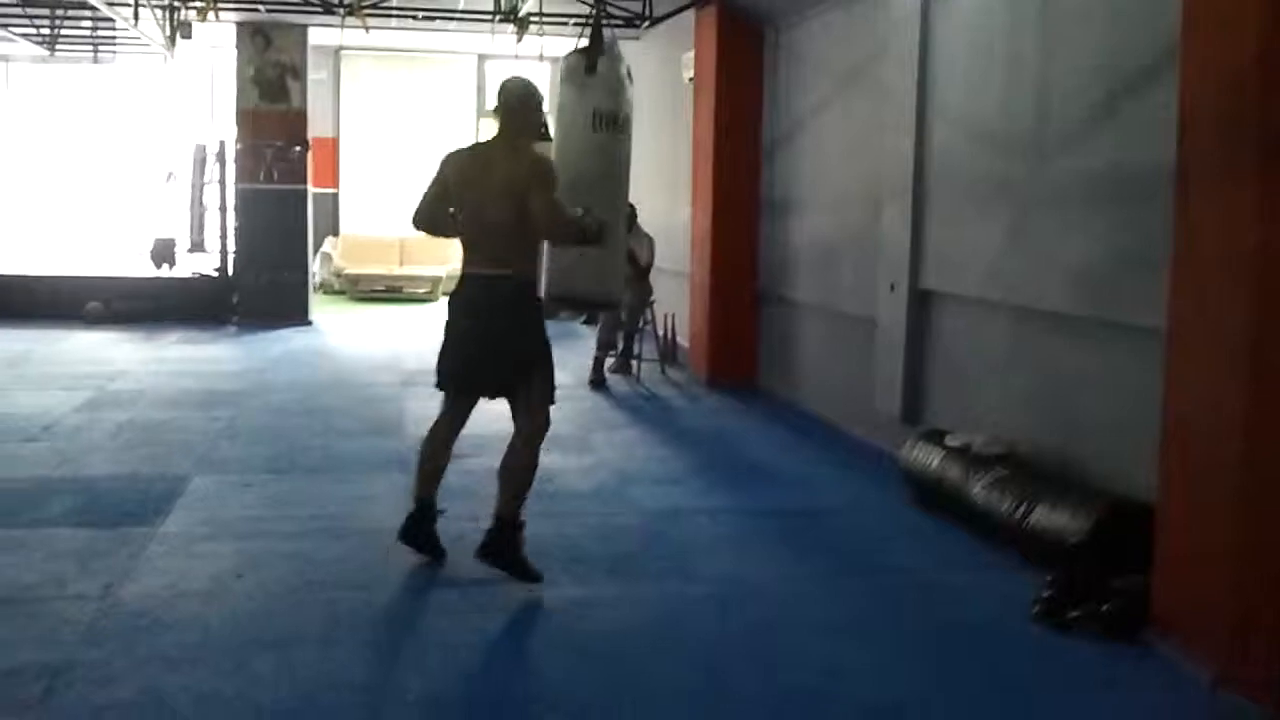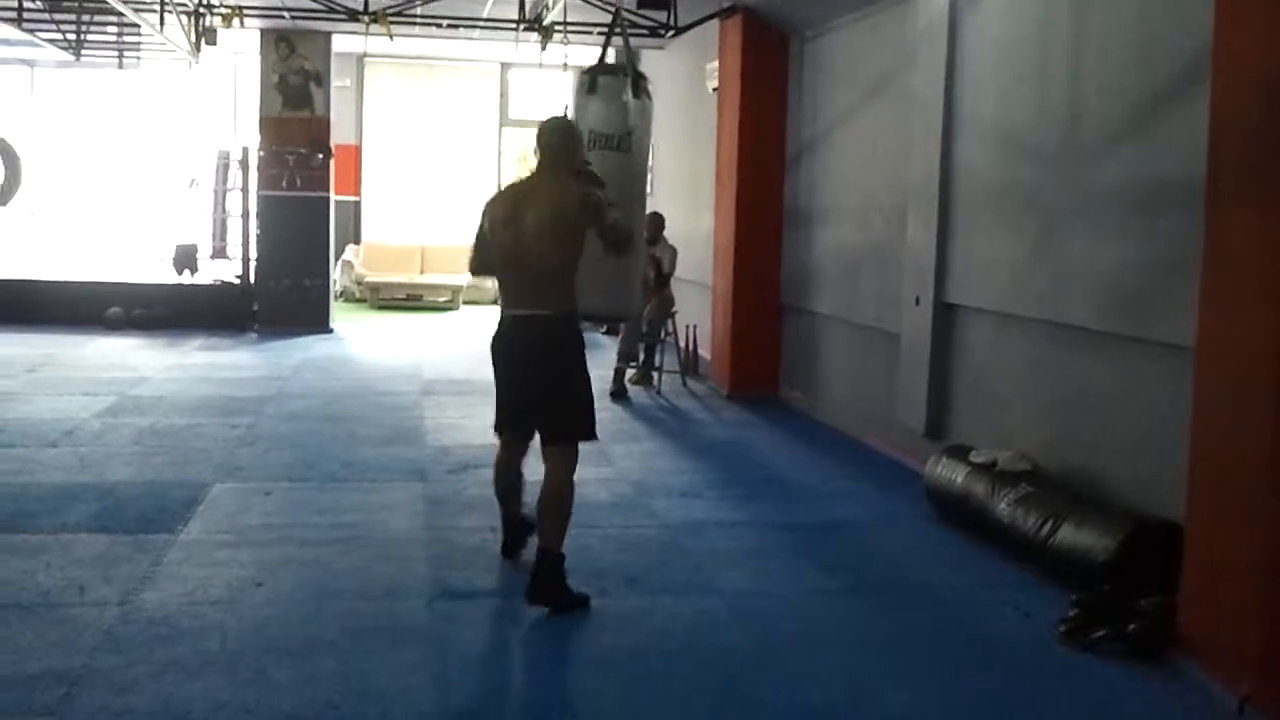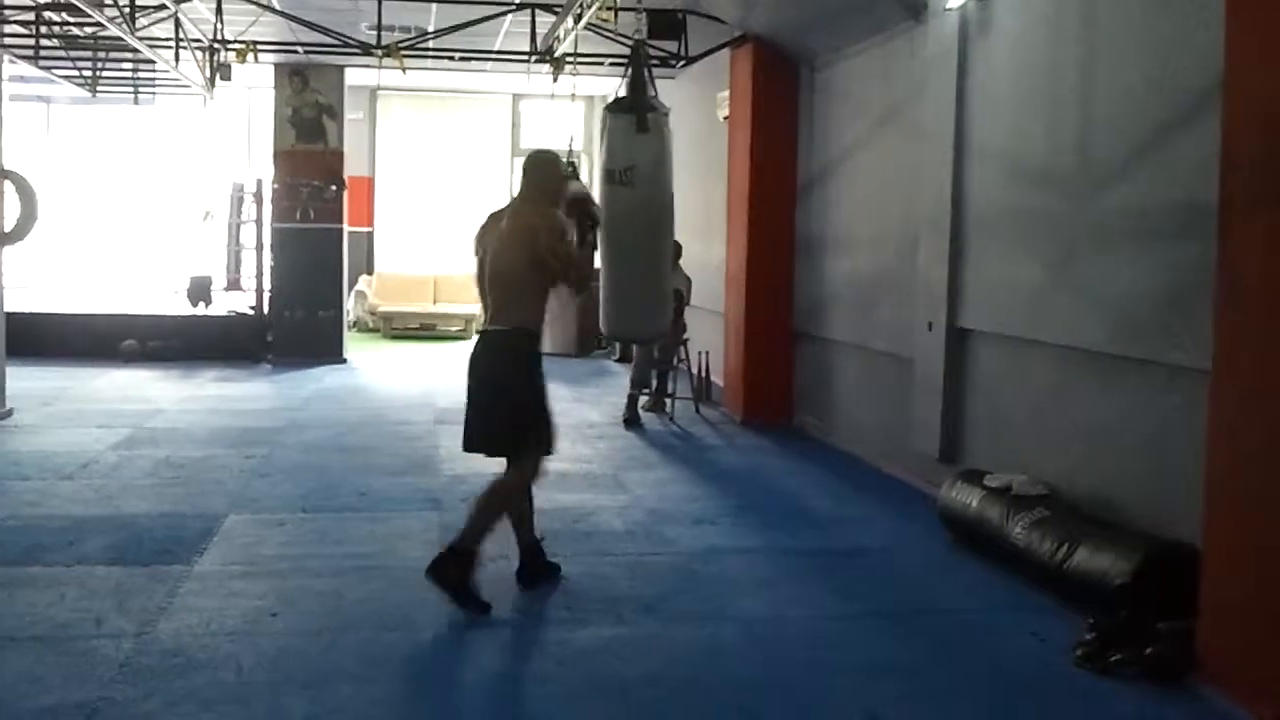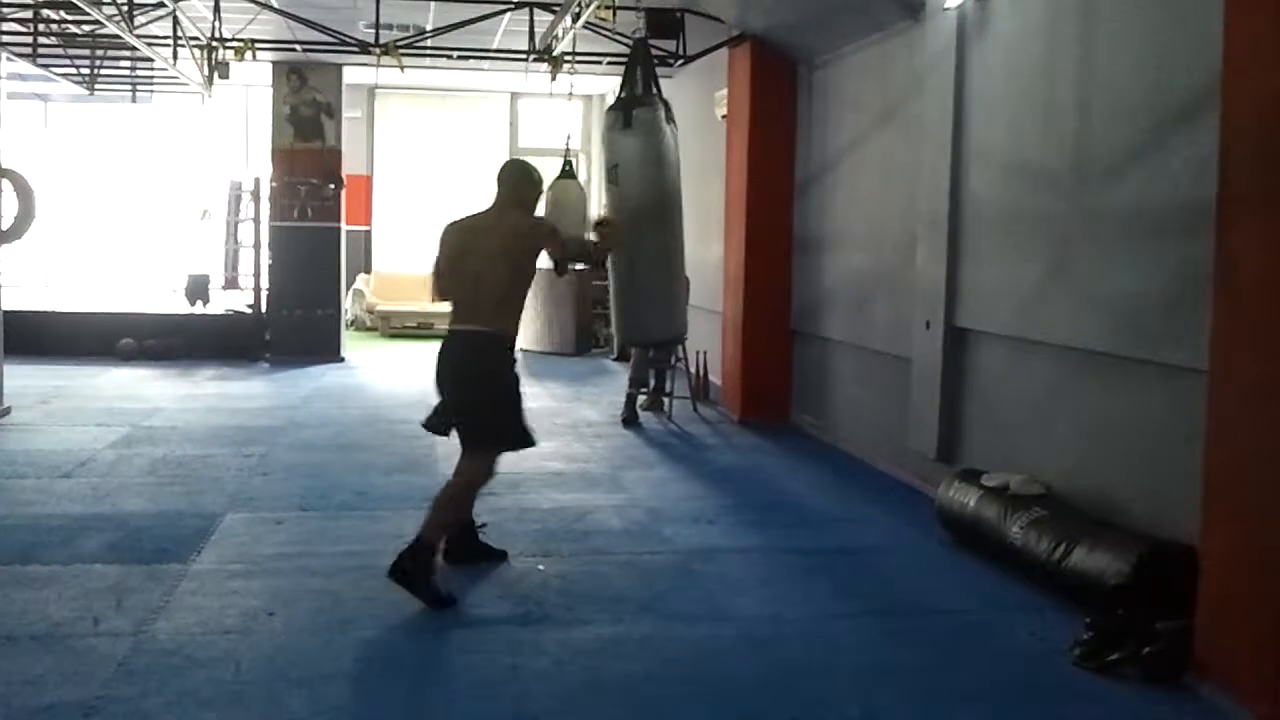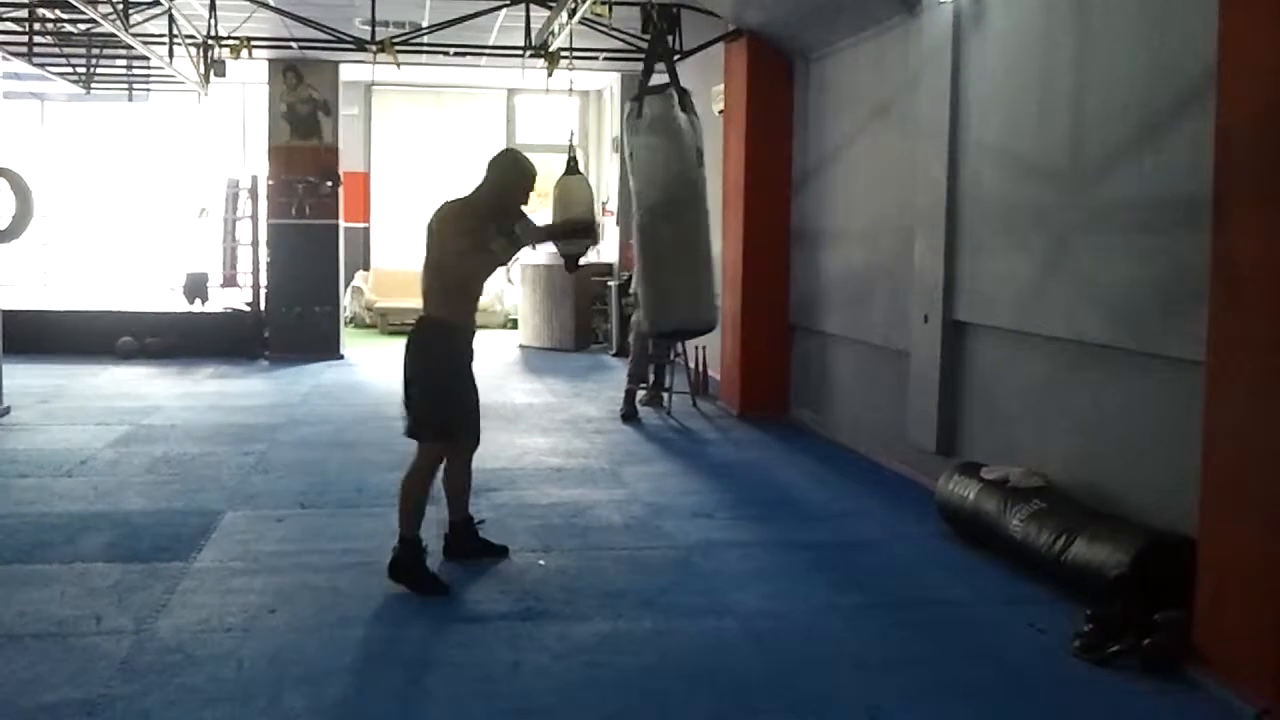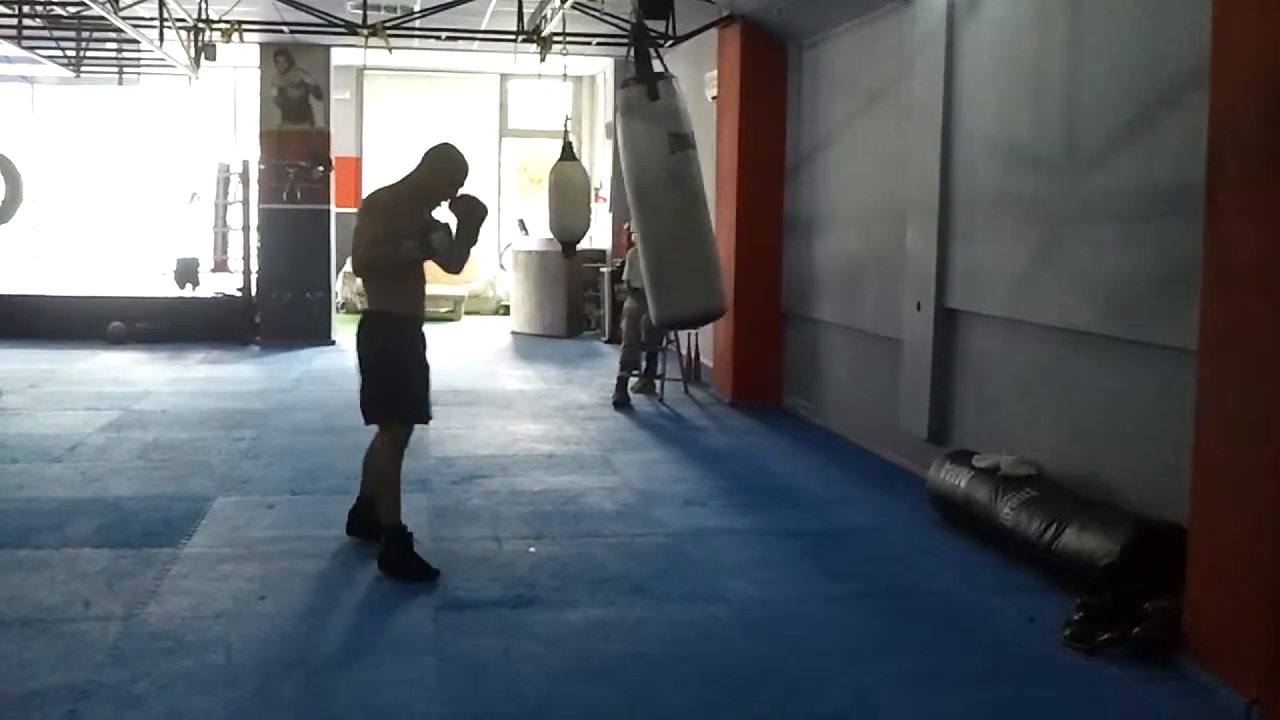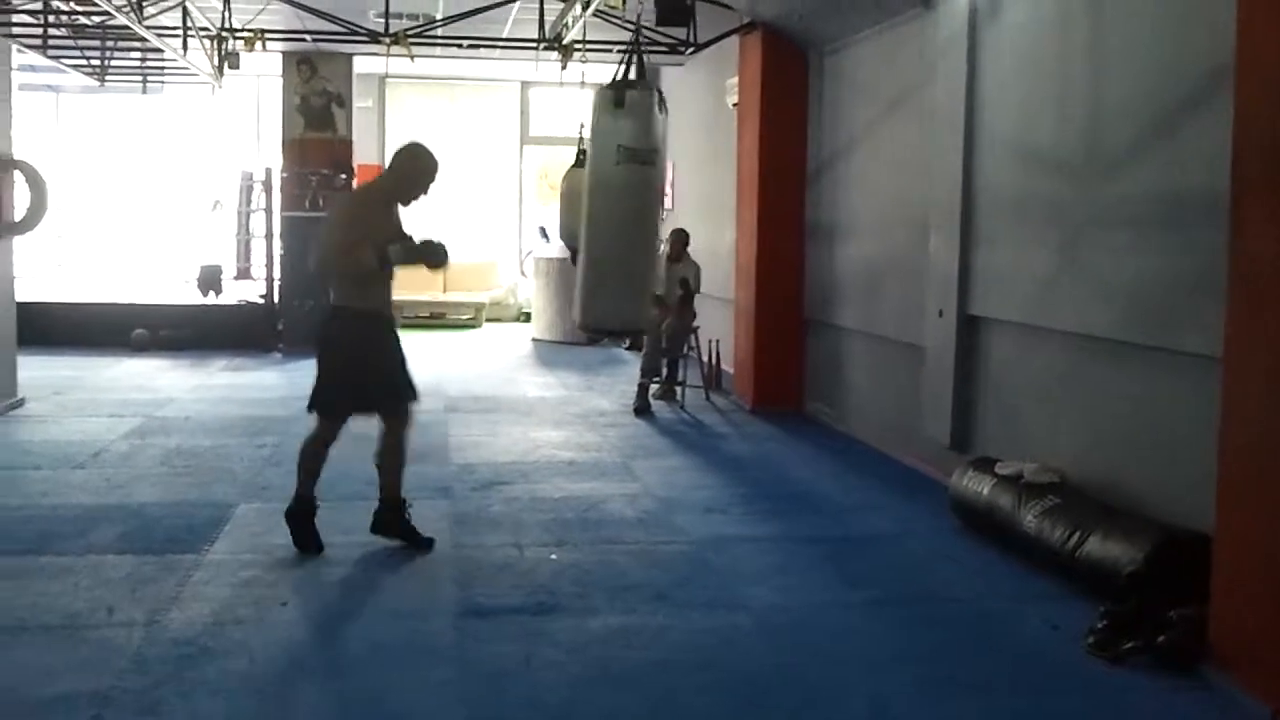
dt=0.5s
person 1, frame 1
left shoulder: (457, 162)
right shoulder: (532, 167)
left elbow: (424, 220)
right elbow: (551, 228)
right wrist: (586, 228)
left hip: (469, 295)
right hip: (511, 299)
left knee: (453, 411)
right knee: (532, 421)
left ankle: (420, 520)
right ankle: (503, 536)
person 1, frame 2
left shoulder: (500, 202)
right shoulder: (579, 199)
left elbow: (480, 266)
right elbow: (621, 243)
left hip: (510, 333)
right hip: (554, 336)
left knee: (512, 441)
right knee: (561, 458)
left ankle: (513, 530)
right ankle: (547, 574)
person 1, frame 3
left shoulder: (493, 224)
right shoulder: (543, 221)
right elbow: (579, 280)
left wrist: (550, 271)
right wrist: (578, 243)
left hip: (492, 347)
right hip: (514, 351)
left knee: (525, 456)
right knee: (523, 466)
left ankle: (531, 558)
right ankle: (455, 562)
person 1, frame 4
left shoulder: (458, 230)
right shoulder: (528, 229)
left elbow: (444, 288)
right elbow: (586, 253)
right wrist: (605, 235)
left hip: (457, 348)
right hip: (488, 353)
left knee: (478, 451)
right knee: (478, 463)
left ankle: (461, 537)
right ankle: (417, 558)
person 1, frame 5
left shoulder: (484, 217)
right shoulder: (452, 217)
right elbow: (458, 276)
left wrist: (567, 229)
right wrist: (505, 244)
left hip: (455, 343)
right hip: (435, 344)
left knee: (461, 445)
right knee: (435, 449)
left ankle: (461, 532)
right ankle: (407, 557)
person 1, frame 6
left shoulder: (418, 213)
right shoulder: (380, 205)
left elbow: (453, 264)
right elbow: (362, 264)
left wrist: (468, 227)
right wrist: (418, 246)
left hip: (407, 329)
right hip: (385, 330)
left knee: (396, 430)
right knee: (393, 433)
left ankle: (365, 513)
right ankle: (394, 546)
person 1, frame 7
left shoulder: (388, 210)
right shoulder: (352, 208)
right elbow: (324, 265)
left wrist: (412, 251)
right wrist: (390, 252)
left hip: (380, 326)
right hip: (346, 325)
left knee: (398, 419)
right knee: (330, 424)
left ankle: (391, 514)
right ankle: (302, 509)
